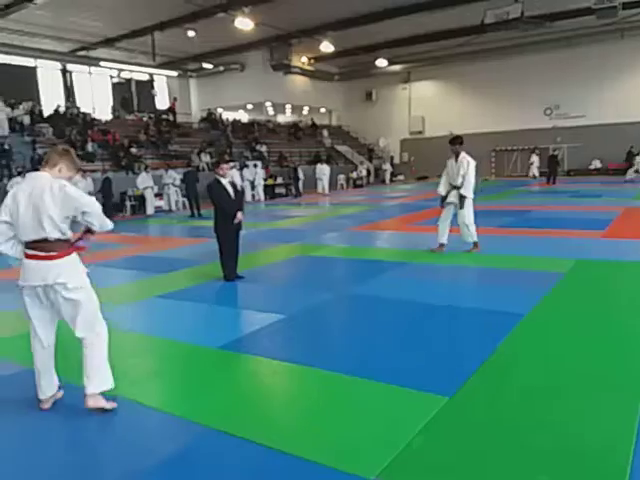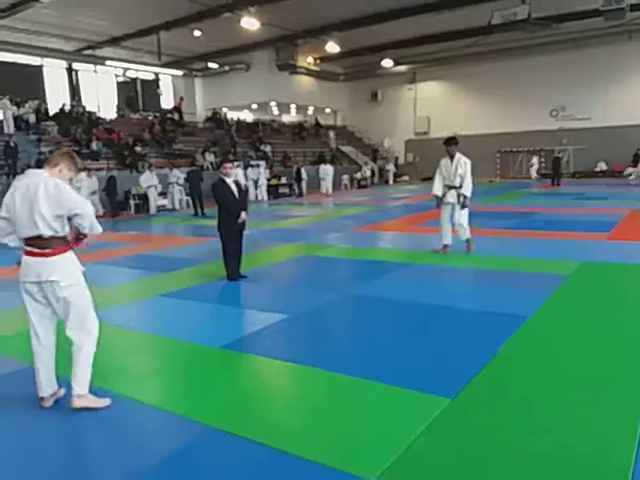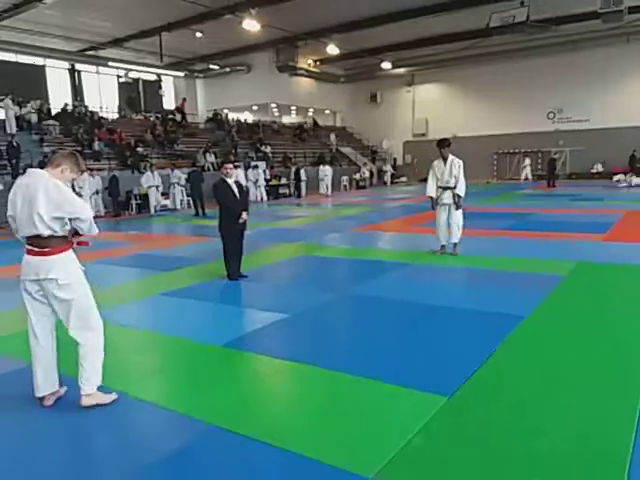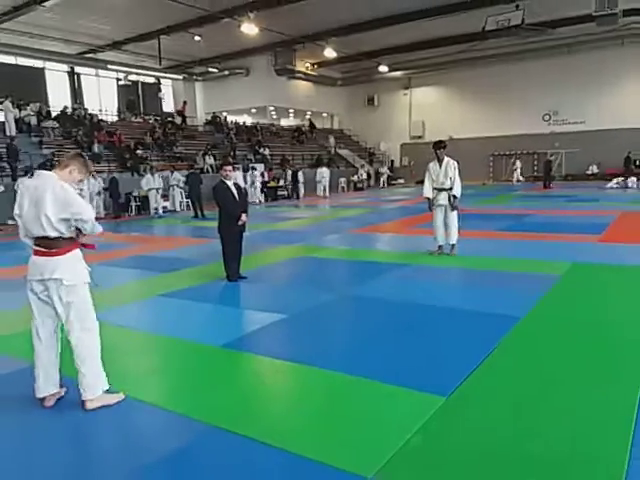
dt=0.2s
person 1, frame 1
right shoulder: (58, 188)
right elbow: (90, 208)
left wrist: (25, 256)
right wrist: (94, 228)
left hip: (31, 267)
right hip: (62, 267)
left knee: (41, 335)
right knee: (92, 328)
left ankle: (46, 393)
right ankle: (94, 393)
person 1, frame 2
right shoulder: (54, 186)
right elbow: (82, 211)
right wrist: (85, 231)
left hip: (30, 265)
right hip: (58, 264)
left knee: (41, 332)
right knee: (84, 327)
left ankle: (47, 391)
right ankle: (80, 393)
person 1, frame 3
left shoulder: (19, 186)
right shoulder: (53, 187)
left elbow: (17, 226)
right elbow: (82, 215)
right wrist: (77, 231)
left hip: (31, 263)
right hip: (58, 264)
left knee: (40, 331)
right knee: (89, 326)
left ankle: (47, 390)
right ankle: (88, 391)
person 1, frame 4
left shoulder: (26, 186)
right shoulder: (59, 189)
left elbow: (24, 229)
right elbow: (86, 217)
left wrist: (46, 240)
right wrist: (81, 231)
left hip: (38, 263)
right hip: (64, 264)
left knee: (43, 331)
right knee: (83, 329)
left ankle: (47, 390)
right ankle: (92, 394)
